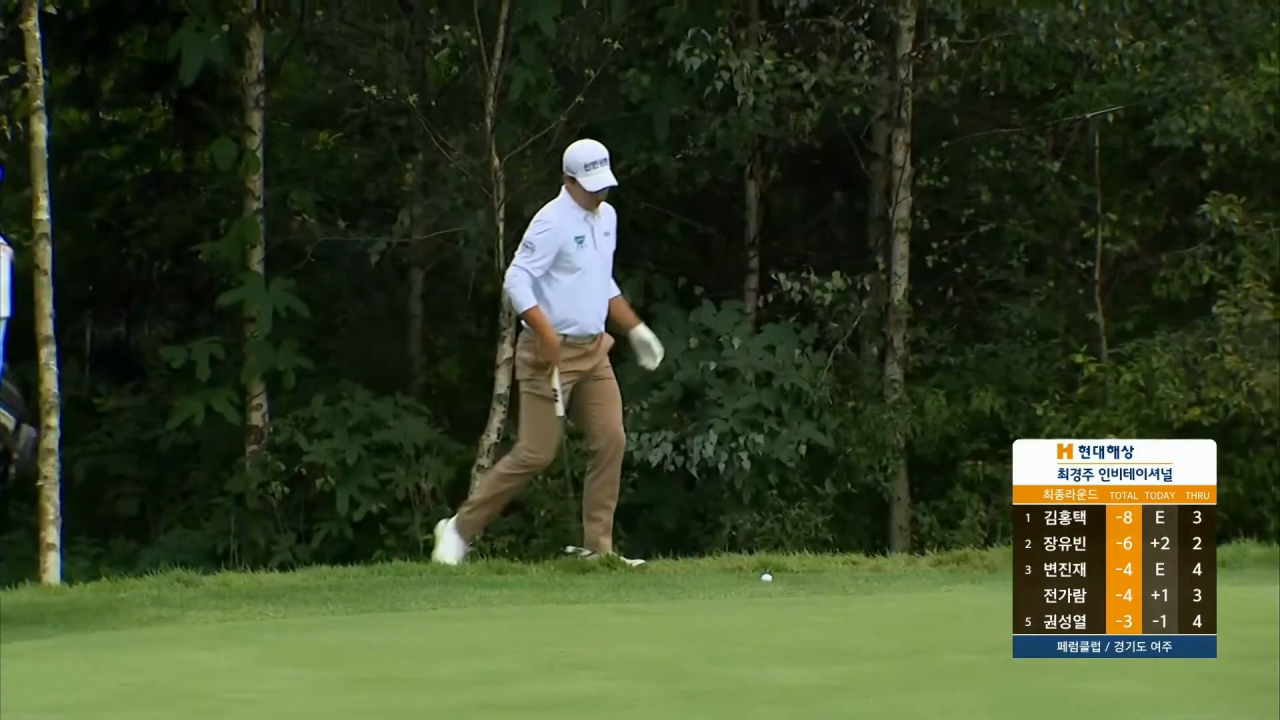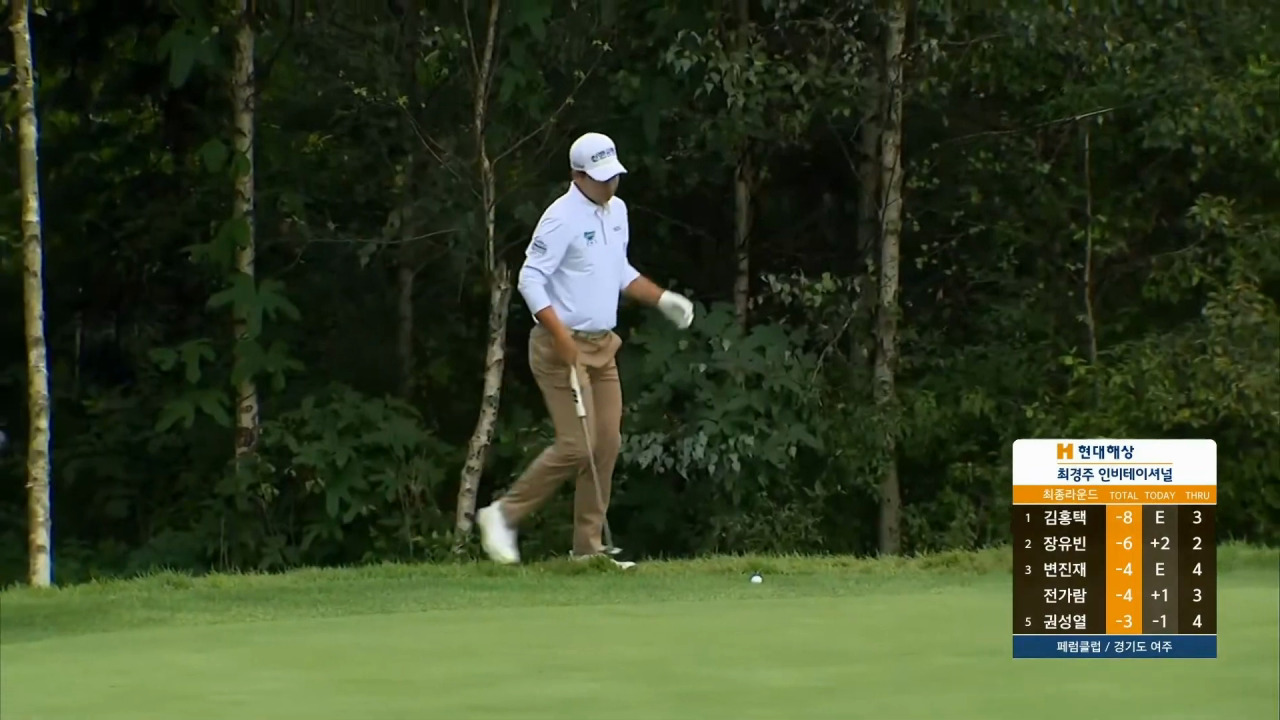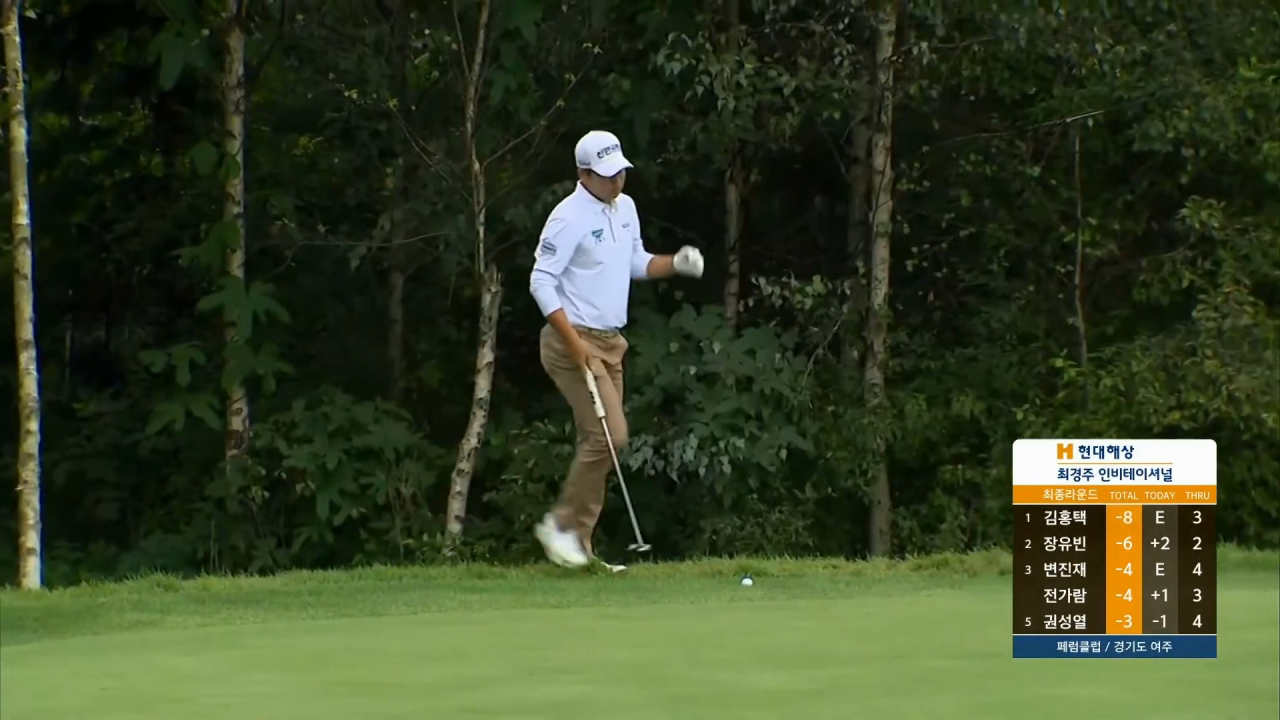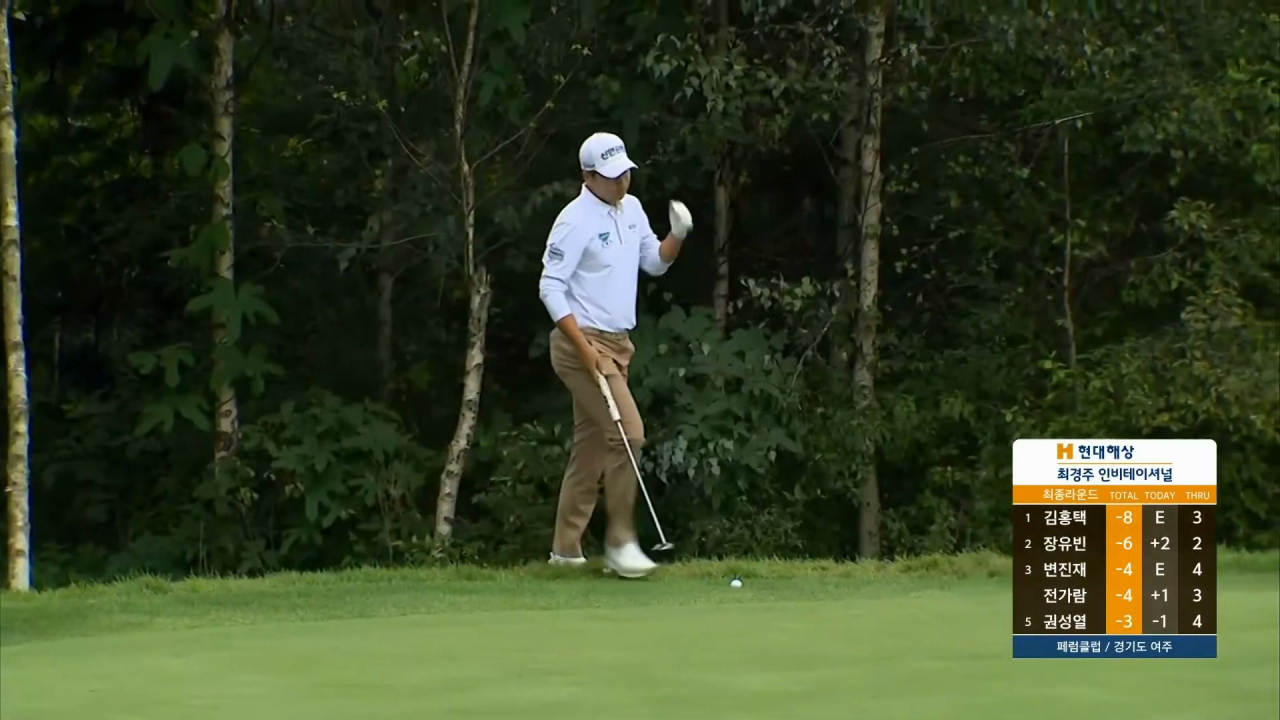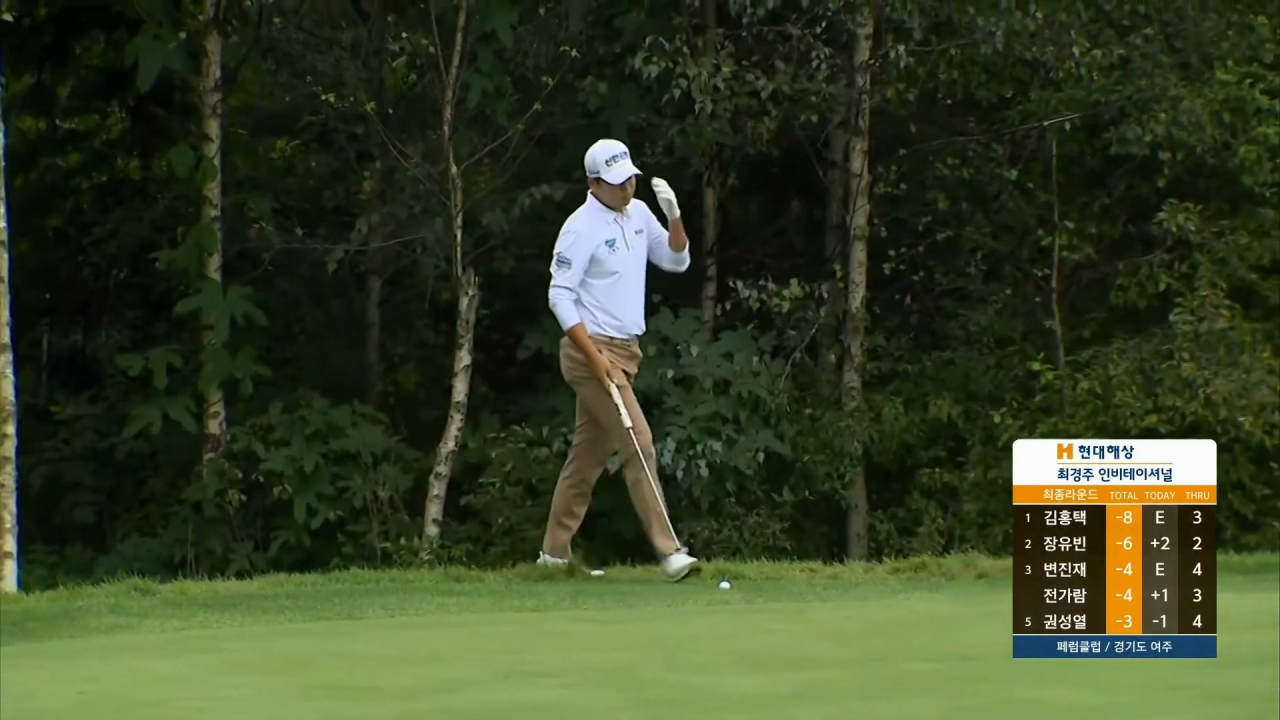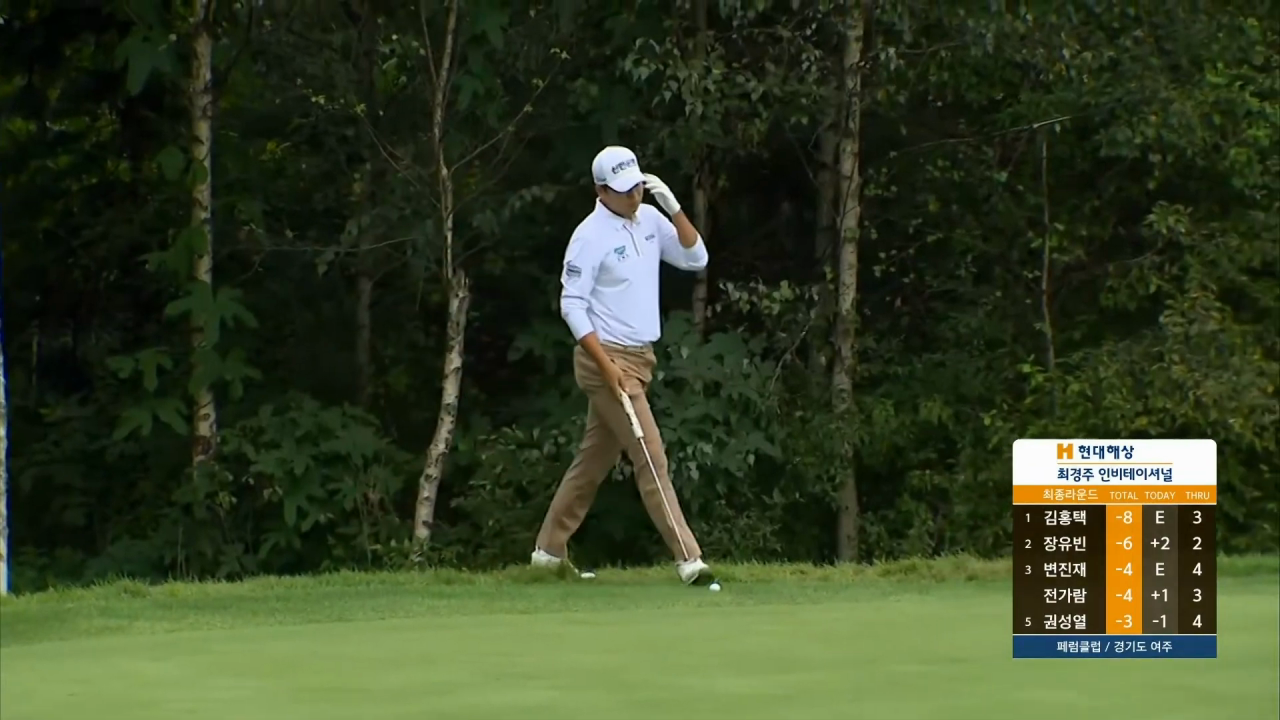
dt=0.1s
person 1, frame 1
left shoulder: (607, 216)
right shoulder: (552, 221)
right elbow: (516, 280)
left wrist: (635, 328)
right wrist: (546, 334)
left hip: (593, 350)
right hip: (546, 352)
left knee: (612, 445)
right knee: (535, 453)
left ankle: (597, 546)
right ankle: (459, 527)
person 1, frame 2
left shoulder: (616, 210)
right shoulder: (561, 216)
right elbow: (530, 278)
left wrist: (663, 299)
right wrist: (560, 335)
left hip: (602, 345)
right hip: (562, 347)
left knee: (606, 447)
right knee: (575, 446)
left ankle: (587, 547)
right ankle: (505, 513)
person 1, frame 3
left shoulder: (625, 208)
right shoulder: (569, 216)
left elbow: (637, 265)
right elbow: (542, 282)
left wrist: (677, 263)
right wrist: (573, 340)
left hip: (609, 342)
right hip: (573, 343)
left knee: (601, 443)
right knee: (606, 438)
left ankle: (579, 545)
right ankle: (559, 523)
person 1, frame 4
left shoulder: (631, 208)
right shoulder: (576, 219)
left elbow: (655, 261)
right elbow: (551, 288)
left wrist: (678, 234)
right wrist: (583, 345)
left hip: (616, 343)
right hip: (583, 346)
left knee: (590, 449)
right knee: (628, 436)
left ankle: (566, 550)
right ankle: (620, 542)
person 1, frame 5
left shoulder: (639, 213)
right shoulder: (580, 227)
left elbow: (676, 260)
right elbow: (560, 296)
left wrist: (673, 213)
right wrist: (592, 354)
left hip: (624, 350)
right hip: (592, 352)
left knee: (588, 455)
right knee: (638, 446)
left ankle: (555, 551)
right ankle: (670, 552)
person 1, frame 6
left shoulder: (649, 218)
right shoulder: (590, 236)
left elbow: (696, 259)
right elbow: (572, 306)
left wrist: (674, 209)
right wrist: (606, 363)
left hip: (638, 357)
right hip: (607, 360)
left knee: (595, 460)
right knee: (650, 456)
left ankle: (549, 549)
right ankle: (687, 557)
